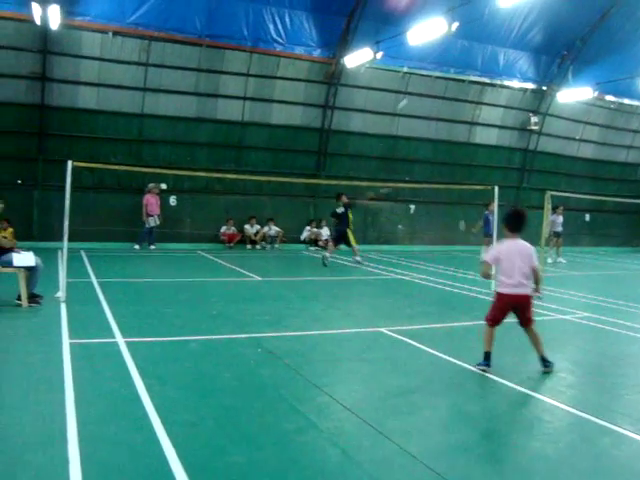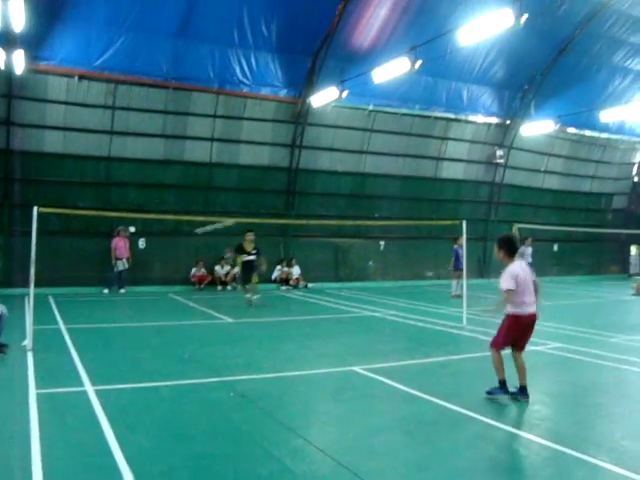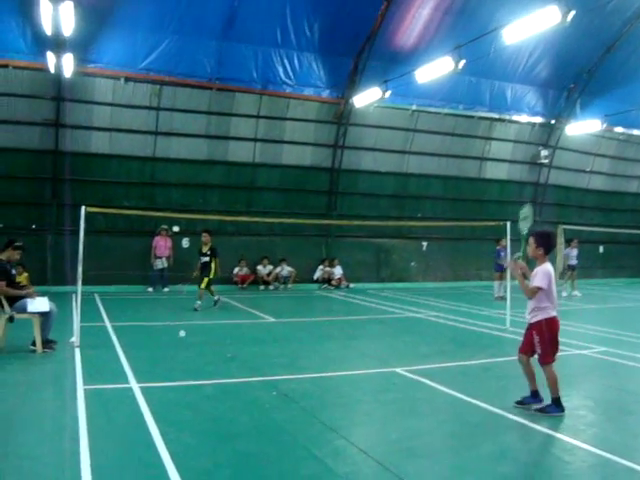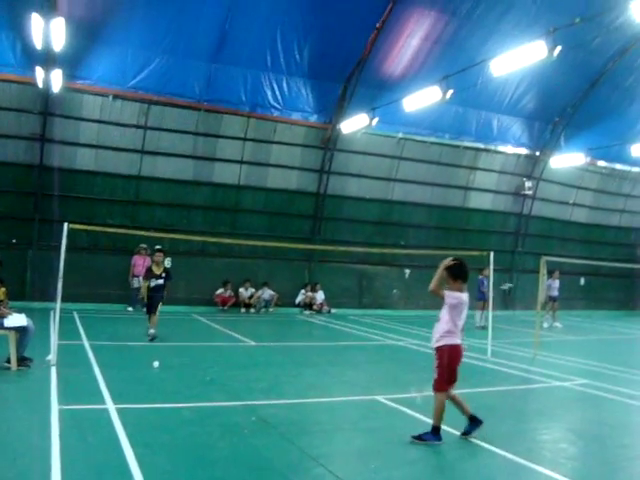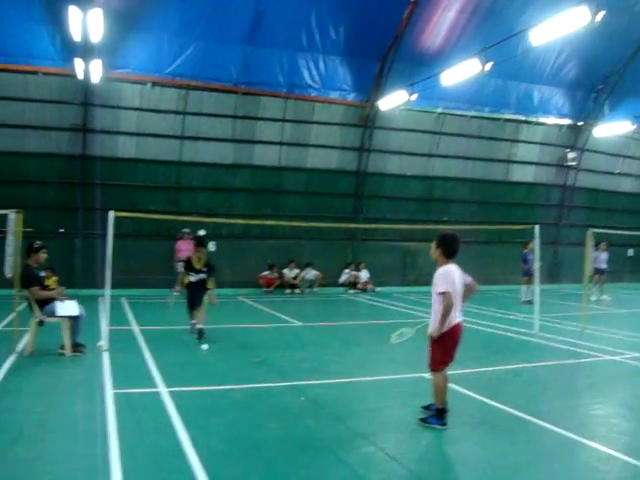
dt=1s
person 1, frame 1
left shoulder: (498, 247)
right shoulder: (528, 248)
left elbow: (485, 272)
right elbow: (536, 274)
left wrist: (488, 276)
right wrist: (537, 287)
left hip: (504, 294)
right hip: (524, 295)
left knee: (490, 324)
right knee: (529, 328)
left ankle: (487, 360)
right ankle: (544, 361)
person 1, frame 2
left shoulder: (509, 274)
right shoulder: (524, 266)
left elbow: (508, 297)
right elbow: (536, 286)
right wrist: (534, 302)
left hip: (516, 316)
right hip: (531, 315)
left knee: (495, 348)
right knee: (517, 352)
left ankle: (502, 387)
right ankle: (523, 391)
person 1, frame 3
left shoulder: (544, 270)
right shoulder: (540, 269)
left elbow: (530, 294)
left wrist: (517, 274)
right wrist: (524, 271)
left hip: (544, 321)
right hip: (536, 321)
left knee: (546, 363)
right knee: (523, 356)
left ankle: (557, 404)
right ankle: (534, 395)
person 1, frame 4
left shoulder: (459, 298)
right shoulder: (458, 298)
left elbow: (433, 289)
left wrist: (441, 267)
left hip: (447, 348)
right hip: (448, 347)
left knee: (440, 391)
right knee: (446, 390)
left ankle: (435, 433)
right ankle: (472, 419)
person 1, frame 5
left shoulder: (442, 273)
right shoulder: (455, 269)
left elbow: (448, 303)
right elbow: (473, 288)
left wrist: (438, 328)
left hip: (443, 329)
right hip: (454, 326)
left knee: (437, 370)
right knee: (441, 367)
left ankle: (439, 416)
right ankle: (441, 404)
